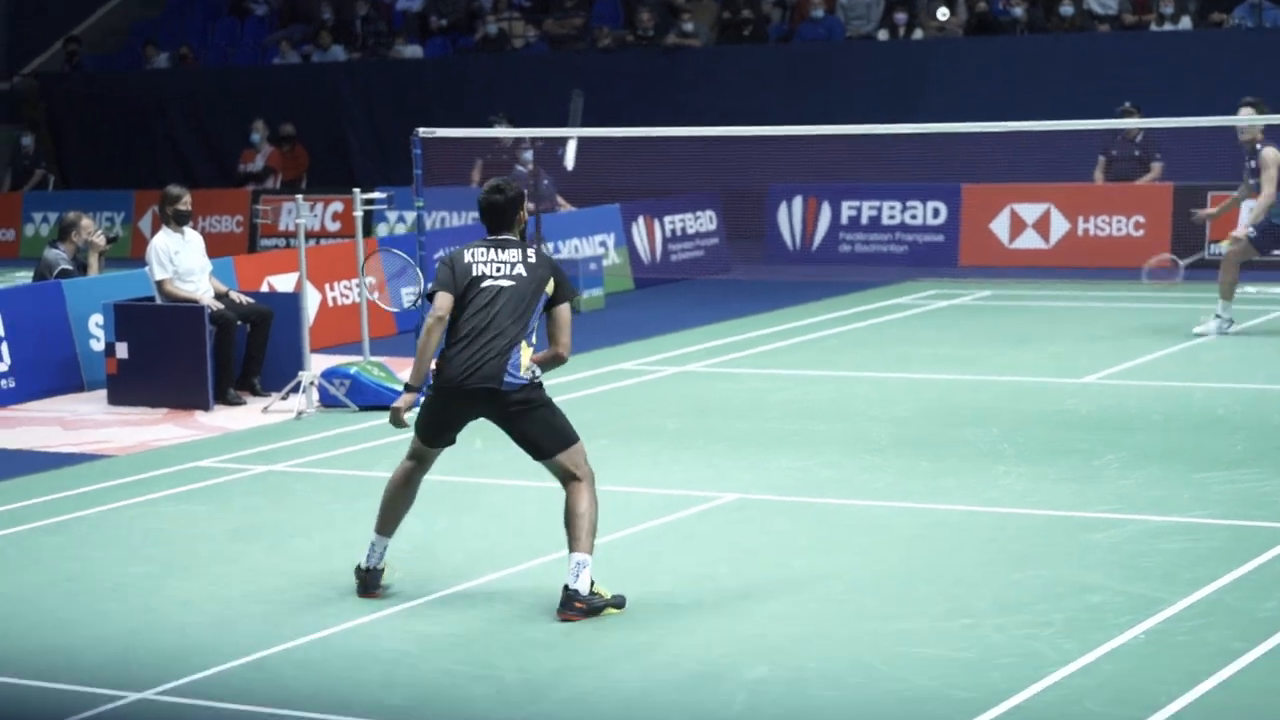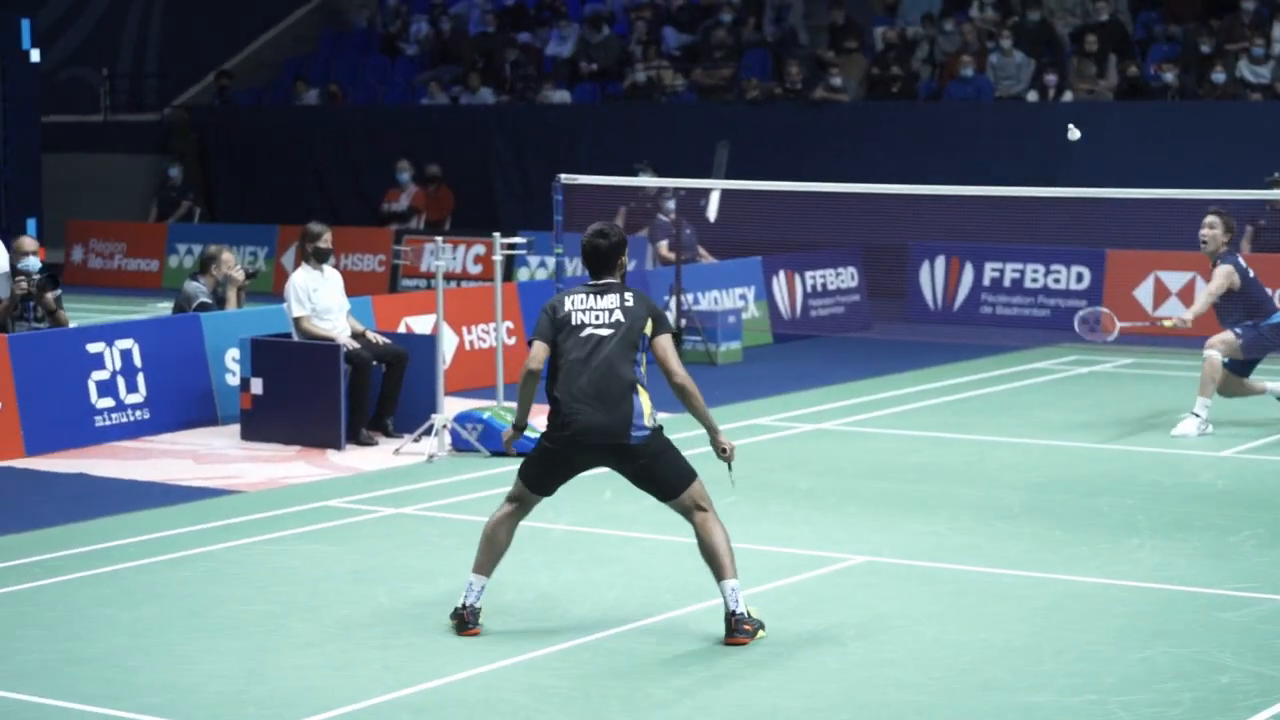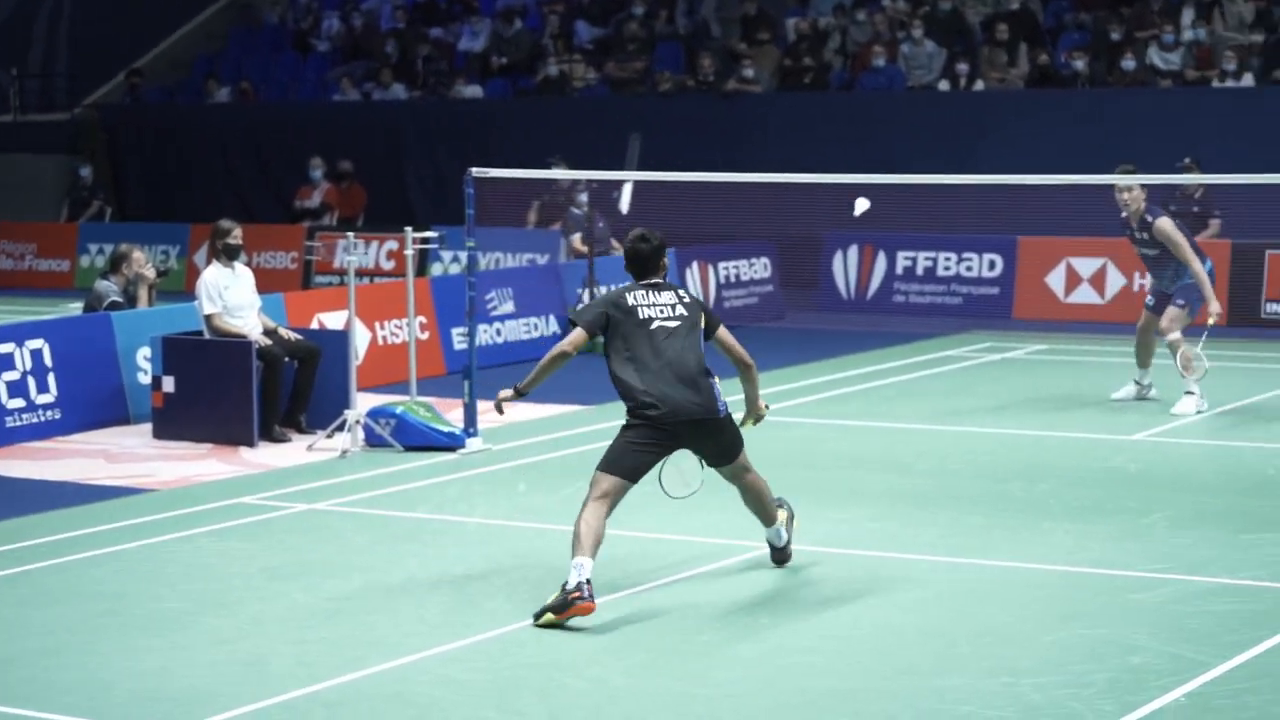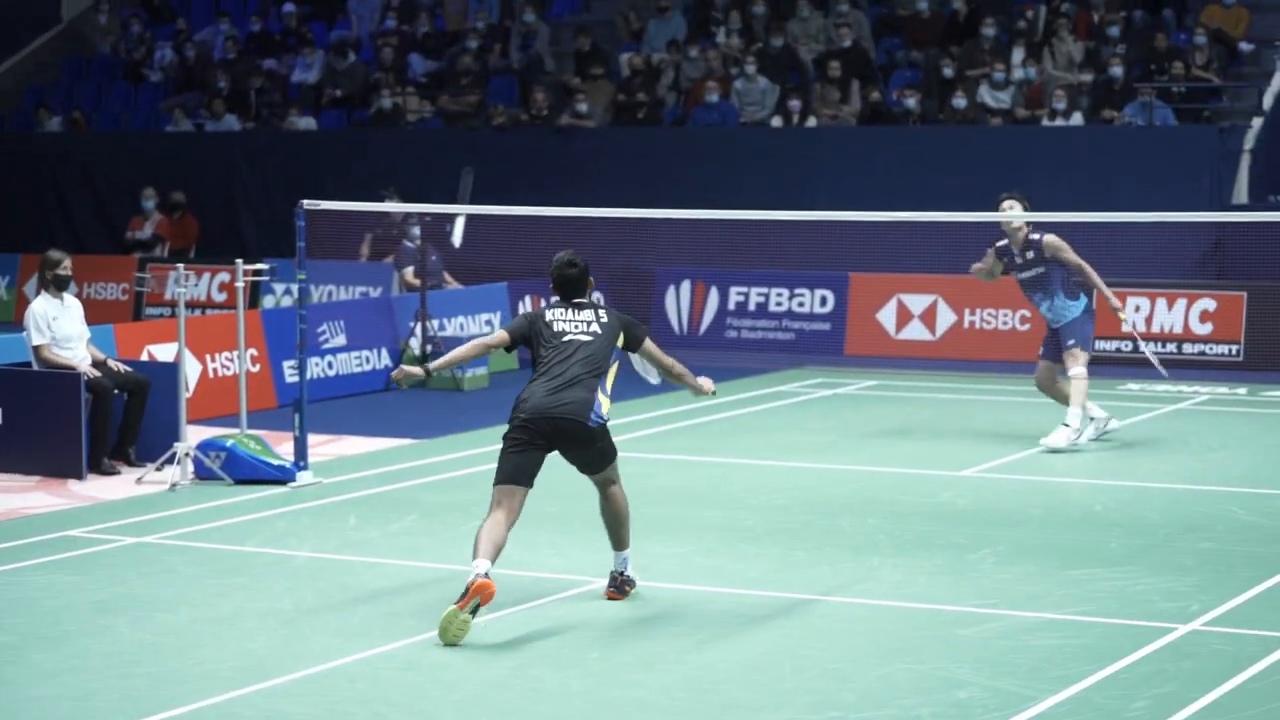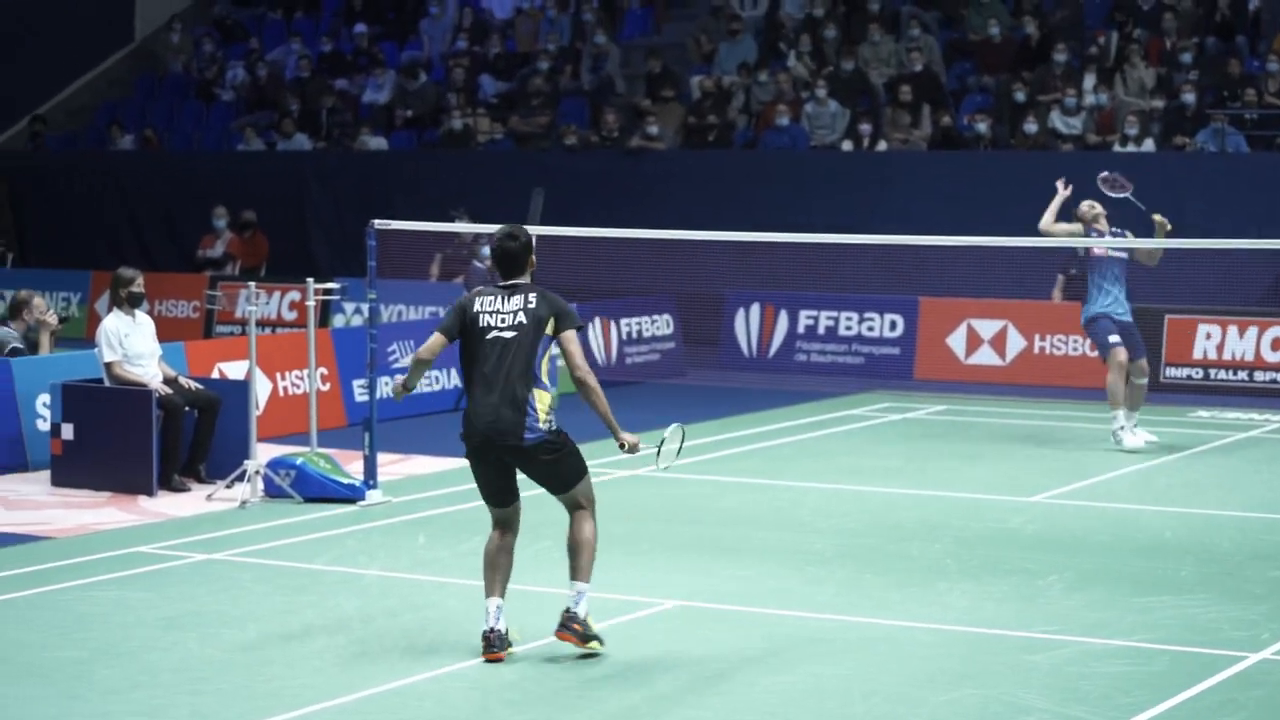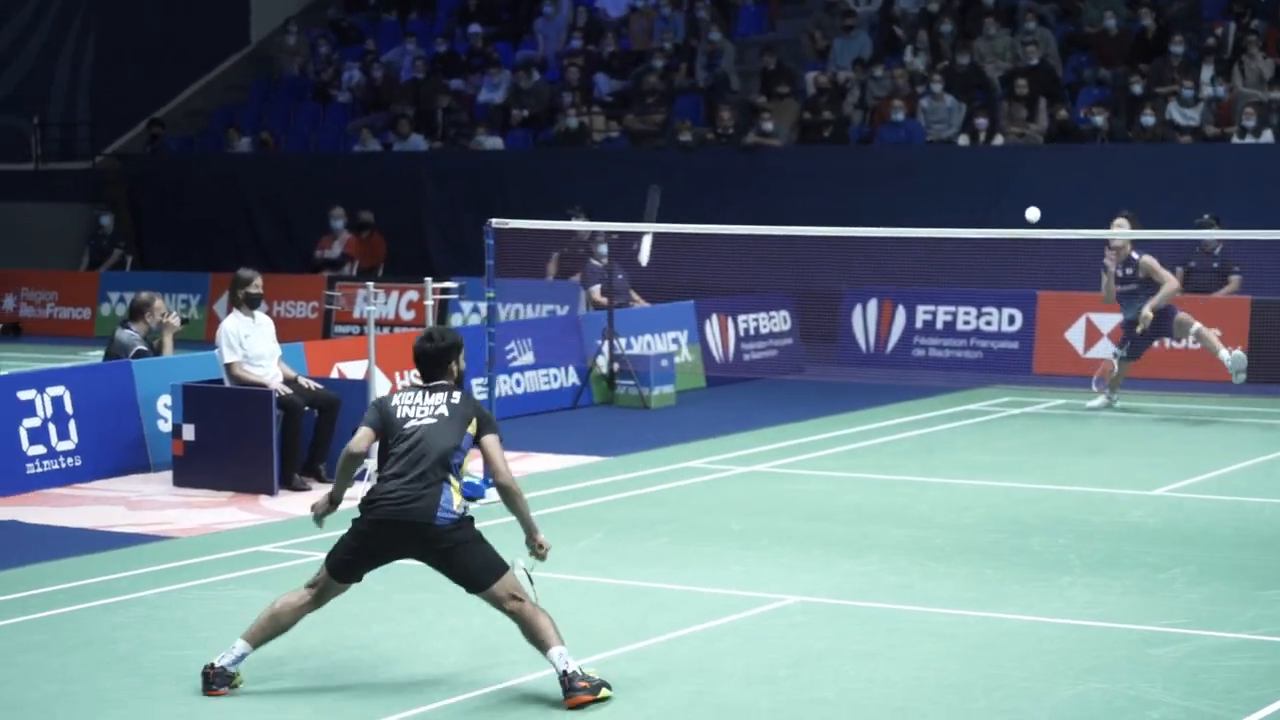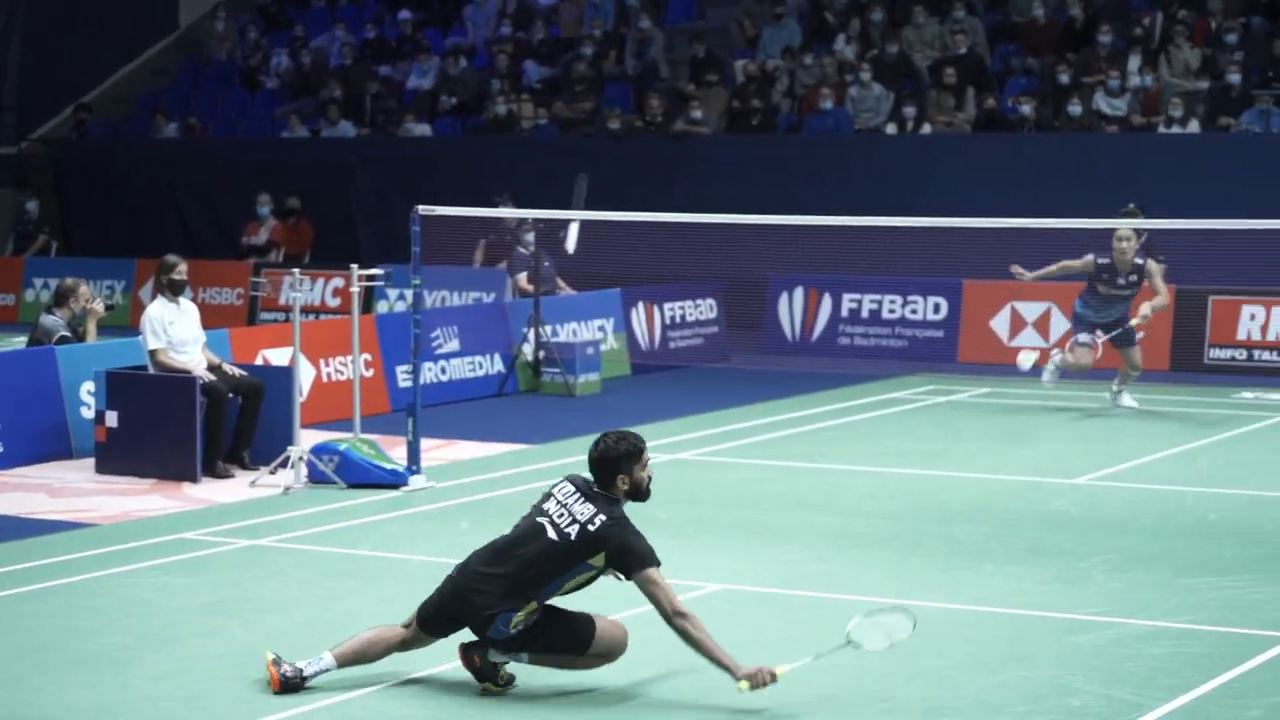
dt=0.5s
person 1, frame 1
left shoulder: (456, 259)
right shoulder: (546, 265)
left elbow: (438, 317)
right elbow: (560, 351)
left wrist: (411, 389)
left hip: (454, 382)
right hip: (514, 384)
left knee: (414, 463)
right knee: (579, 478)
left ankle: (370, 568)
right ankle: (579, 589)
person 1, frame 2
left shoulder: (557, 305)
right shoulder: (644, 306)
left elbow: (533, 367)
right elbow: (678, 377)
left wrist: (518, 425)
right wrist: (715, 434)
left hip: (569, 431)
right hip: (630, 431)
left knee: (515, 504)
right knee: (700, 511)
left ankle: (468, 608)
right ankle: (737, 616)
person 1, frame 3
left shoulder: (612, 303)
right shoulder: (689, 302)
left elbow: (564, 350)
right elbow: (743, 359)
left wrist: (518, 391)
right wrist: (754, 401)
left hip: (651, 416)
right hip: (707, 411)
left knee: (597, 502)
right knee: (739, 470)
left ankle: (577, 589)
right ankle: (779, 538)
person 1, frame 4
left shoulder: (537, 318)
right shoulder: (615, 321)
left elbow: (487, 343)
right elbow: (668, 366)
left wrist: (427, 369)
right wrist: (697, 384)
left hip: (530, 416)
right hip: (582, 418)
left knee: (501, 512)
right knee: (608, 481)
left ankle: (479, 578)
right ankle: (620, 574)
person 1, frame 5
left shoulder: (470, 302)
right shoulder: (551, 306)
left elbow: (425, 356)
right elbow: (581, 375)
left wrist: (406, 383)
right wrist: (617, 430)
left hip: (479, 434)
right hip: (531, 433)
left knee: (503, 524)
right knee: (582, 506)
left ankle: (493, 631)
right ankle: (575, 615)
person 1, frame 6
left shoulder: (389, 402)
right shoulder: (471, 408)
left elbow: (354, 450)
right elbow: (503, 480)
left wrist: (333, 497)
right wrist: (533, 535)
left hip: (381, 517)
right hip: (439, 523)
left knee: (315, 593)
right knee: (516, 601)
left ankle: (225, 667)
right ankle: (571, 677)
person 1, frame 7
left shoulder: (568, 486)
right shoulder: (616, 533)
right elbow: (673, 612)
right wrist: (737, 669)
left hip: (466, 579)
right hip: (497, 608)
left knee: (408, 634)
right knee: (615, 641)
left ankle: (301, 670)
right ankle: (495, 653)
person 2, frame 1
right shoulder: (1249, 154)
right elbow: (1246, 190)
left wrist: (1245, 227)
right wrist: (1217, 211)
right knee: (1230, 256)
right ankle: (1222, 319)
person 2, frame 2
left shoulder: (1225, 269)
right shoulder: (1227, 259)
left elbow: (1210, 293)
left wrist: (1190, 314)
right hip: (1254, 325)
left knee: (1212, 346)
right knee: (1225, 387)
left ankle: (1200, 417)
person 2, frame 3
left shoulder: (1159, 223)
right shoulder: (1127, 219)
left elbow: (1193, 262)
left wrist: (1212, 301)
right wrist: (1153, 281)
left hip: (1193, 278)
right hip: (1166, 280)
left knee: (1168, 326)
right knee: (1144, 328)
left ankle: (1193, 393)
right ankle: (1142, 384)
person 2, frame 4
left shoulder: (1045, 241)
right shoulder: (1000, 250)
left elbow: (1081, 265)
right elbow: (980, 272)
left wrist: (1107, 294)
right wrist: (982, 267)
left hip: (1076, 312)
right hip: (1055, 319)
left knee: (1075, 364)
right knee: (1044, 381)
left ankle: (1071, 426)
right ankle: (1098, 418)
person 2, frame 5
left shoulder: (1123, 235)
right shoulder: (1082, 232)
left elbow: (1151, 260)
right elbow: (1044, 228)
left wrist: (1159, 232)
right wrist: (1060, 197)
left hip: (1123, 315)
right hip: (1098, 315)
left knee: (1142, 372)
right knee: (1119, 360)
left ankle: (1131, 423)
right ankle: (1120, 427)
person 2, frame 6
left shoulder: (1143, 261)
right shoulder: (1108, 264)
left elbow: (1173, 285)
right elbow: (1107, 298)
left wrist: (1148, 307)
right wrist: (1110, 273)
left hip: (1162, 313)
right hip: (1135, 323)
left knee: (1185, 322)
right knee: (1117, 368)
left ankle: (1229, 361)
right ankle: (1110, 395)
person 2, frame 7
left shoulder: (1147, 266)
right shoulder: (1096, 262)
left elbow: (1164, 298)
right elbow: (1064, 267)
left wrist: (1148, 306)
right wrist: (1032, 276)
left hip: (1118, 316)
right hip: (1087, 314)
left knee: (1134, 365)
right knee: (1084, 363)
left ankle: (1119, 390)
right ankle: (1059, 358)
person 3, frame 1
left shoulder: (195, 236)
right shoulder: (160, 243)
right elbow: (166, 289)
left wrist: (228, 292)
right wrist: (199, 298)
left hip: (210, 300)
left knee: (263, 313)
right knee: (227, 319)
left ankle: (248, 378)
right ankle: (224, 388)
person 3, frame 2
left shoulder: (334, 274)
right shoulder: (299, 280)
right elbow: (303, 326)
left wrist: (365, 331)
right wrist: (335, 336)
left hip: (346, 338)
right hip: (320, 343)
left knee: (398, 354)
right knee: (363, 359)
left ankle: (382, 418)
right ankle: (357, 428)
person 3, frame 3
left shoulder: (245, 271)
right shoulder: (209, 277)
right elbow: (214, 323)
left wrist: (277, 328)
right wrist: (247, 334)
left hip: (258, 335)
right hip: (232, 340)
left knee: (310, 350)
right knee: (275, 355)
left ankle: (294, 415)
right ankle: (269, 424)
person 3, frame 4
left shoulder: (74, 303)
right shoulder: (38, 308)
right elbow: (43, 355)
left wrist: (106, 360)
right wrist: (76, 365)
left hip: (87, 367)
right hip: (60, 372)
left knee: (140, 383)
right knee: (104, 388)
left ankle: (123, 448)
right ankle: (98, 458)
person 3, frame 5
left shoulder: (145, 320)
right shoulder: (110, 325)
right elbow: (115, 372)
left wrist: (177, 377)
right wrist: (147, 382)
left hip: (158, 384)
left knee: (211, 400)
right knee: (175, 404)
left ankle: (194, 465)
right ankle: (168, 474)
person 3, frame 6
left shoulder: (265, 320)
right shoulder: (230, 326)
right elbow: (235, 372)
left wrist: (297, 377)
right wrist: (267, 383)
left hip: (278, 384)
right hip: (252, 389)
left knee: (330, 400)
right knee: (295, 404)
left ankle: (314, 464)
right ankle: (289, 474)
person 3, frame 7
left shoulder: (190, 307)
right shoulder: (154, 313)
right elbow: (159, 359)
left wrist: (221, 364)
right wrist: (191, 369)
left hip: (203, 370)
right hip: (176, 375)
left knee: (254, 387)
right knee: (218, 391)
left ankle: (238, 451)
right ankle: (212, 461)
